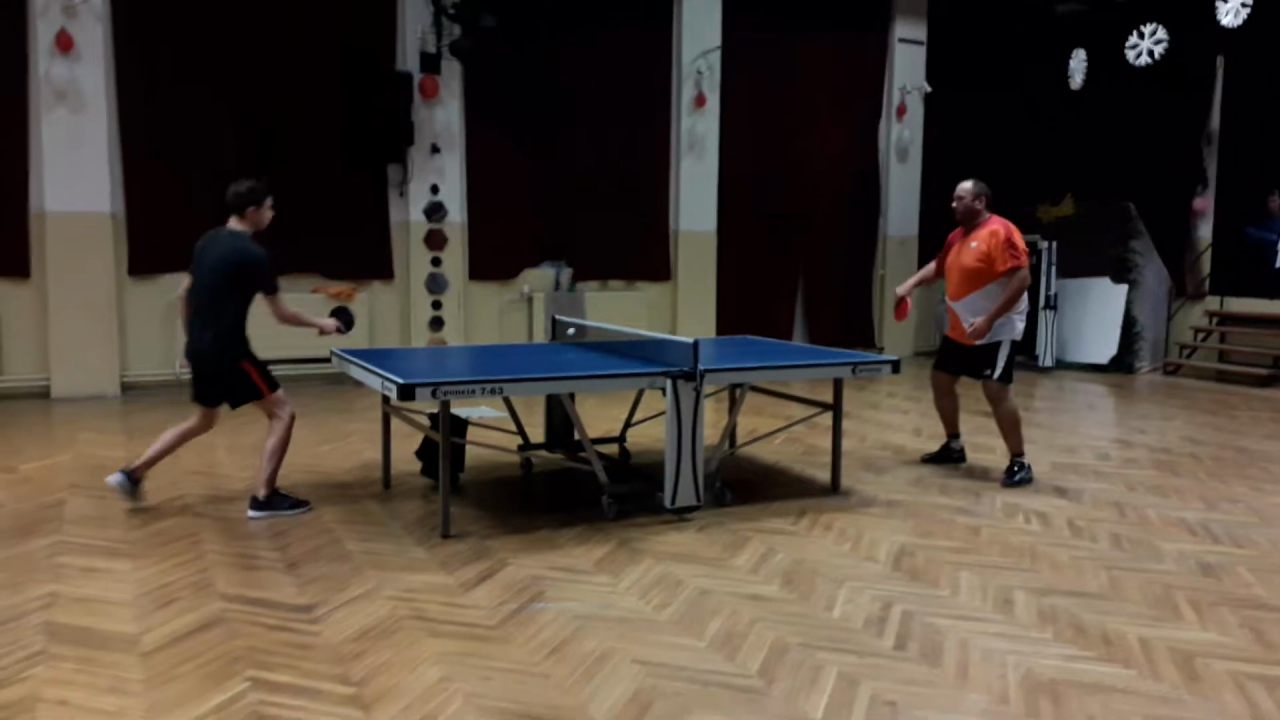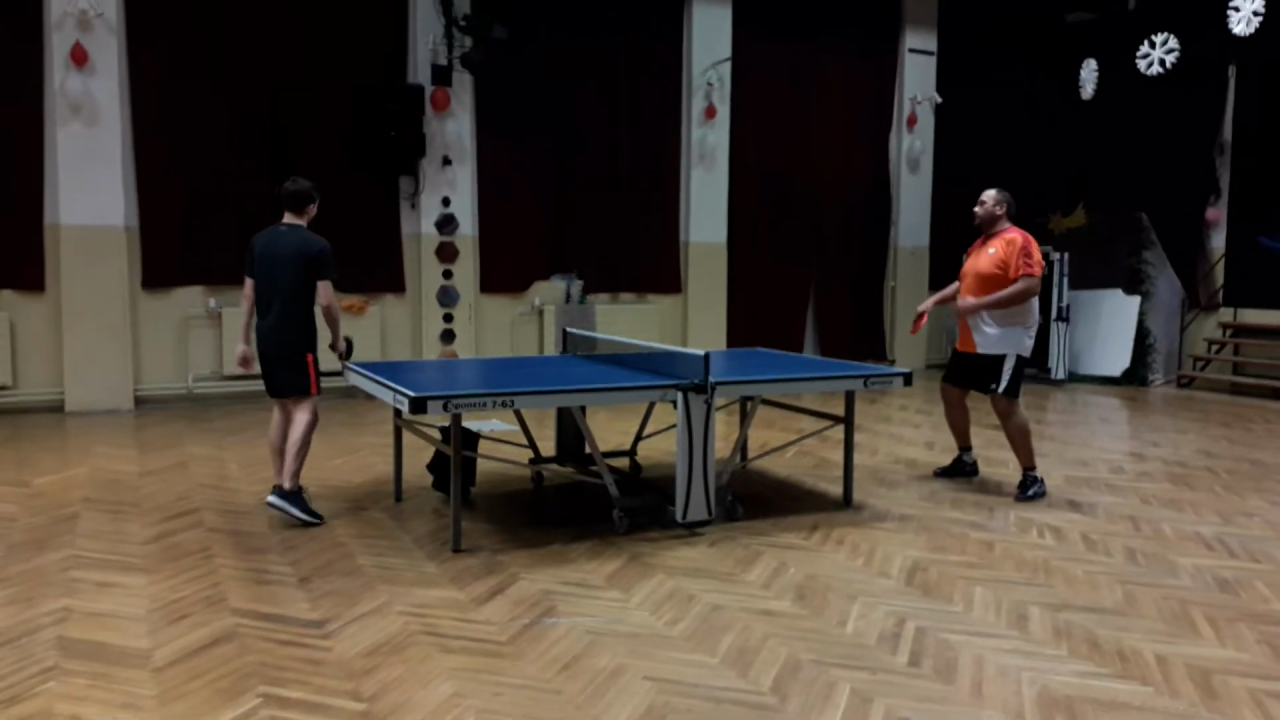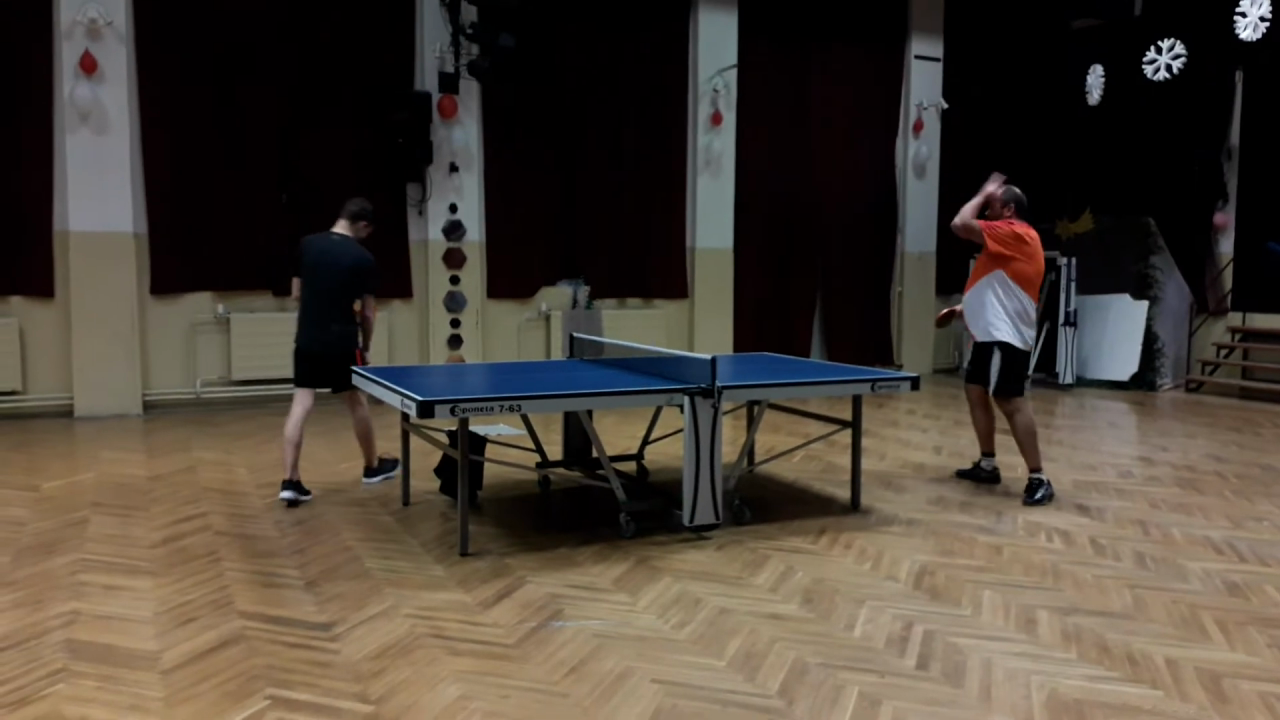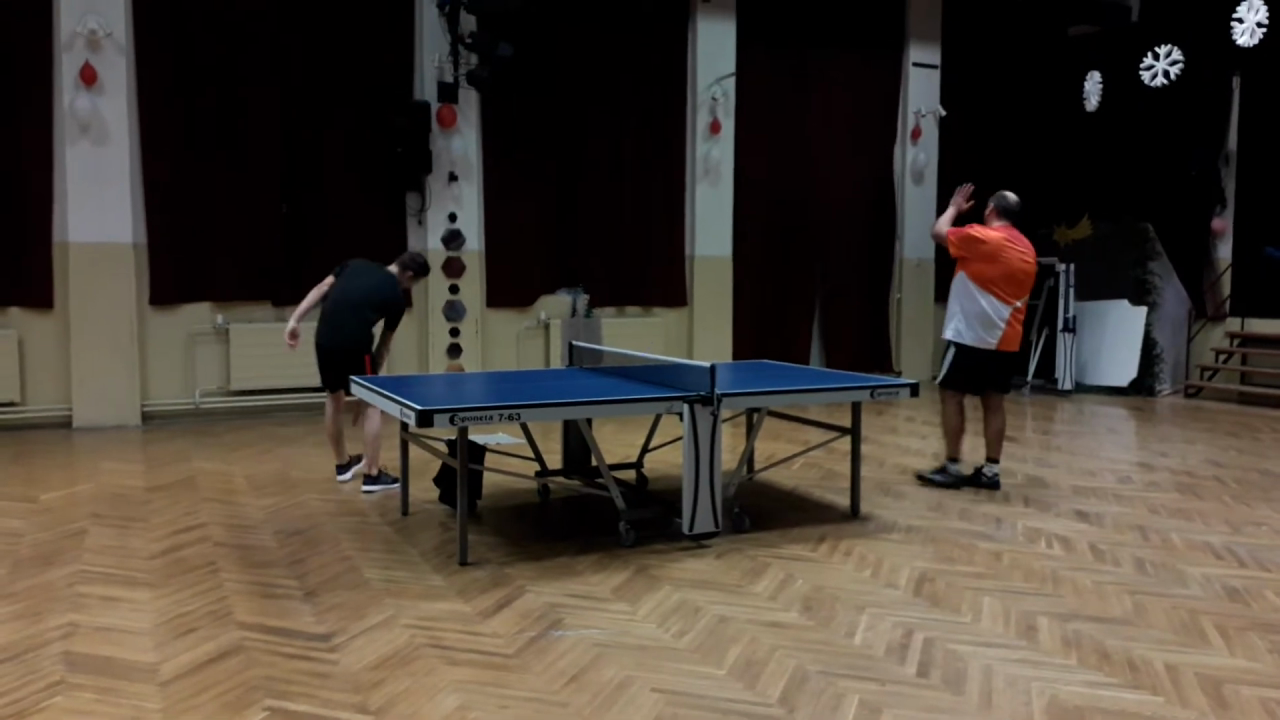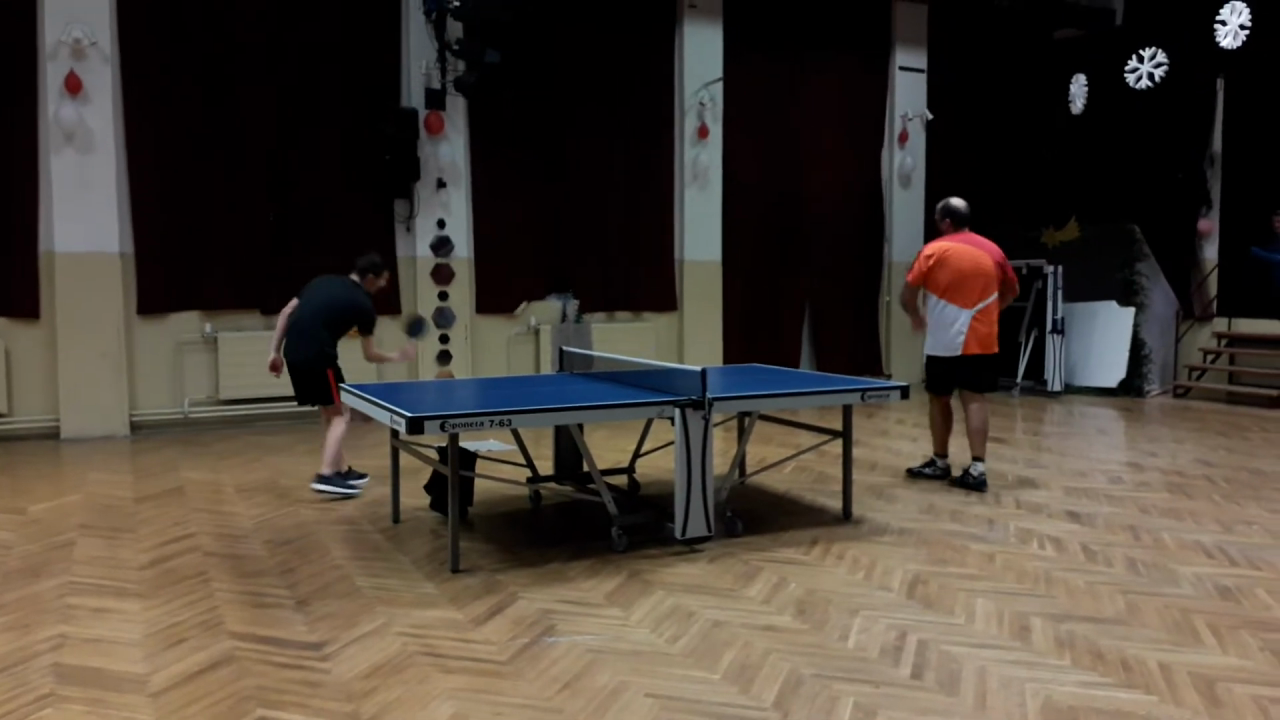
dt=0.5s
person 1, frame 1
left shoulder: (1001, 232)
right shoulder: (958, 236)
left elbow: (1022, 279)
right elbow: (938, 266)
left wrist: (989, 319)
right wrist: (911, 284)
left hip: (997, 330)
right hip: (961, 330)
left knee: (995, 391)
right knee: (940, 380)
left ankle: (1020, 463)
right ankle: (954, 446)
person 1, frame 2
left shoulder: (1019, 242)
right shoulder: (980, 244)
left elbow: (1029, 287)
right elbow: (969, 284)
left wrist: (981, 304)
right wrist: (934, 300)
left hip: (1006, 343)
right hip: (971, 342)
left knee: (1004, 404)
right knee: (950, 392)
left ankle: (1032, 477)
right ankle: (966, 460)
person 1, frame 3
left shoulder: (1014, 233)
right shoulder: (1011, 239)
left elbow: (960, 225)
left wrist: (982, 195)
right wrist: (963, 308)
left hip: (1004, 335)
right hip: (991, 334)
left knee: (1011, 403)
right knee: (976, 393)
left ankle: (1038, 479)
right ankle: (987, 464)
person 1, frame 4
left shoulder: (980, 238)
right shoulder: (1025, 248)
left elbow: (938, 233)
left wrist: (954, 206)
left hip: (971, 336)
right hip: (1006, 339)
left knee: (951, 395)
right knee: (993, 401)
left ankle: (952, 467)
right ankle: (990, 470)
person 1, frame 5
left shoulder: (933, 251)
right shoulder: (992, 251)
left elbow: (907, 296)
right elbow: (1012, 291)
left wrist: (917, 317)
left hip: (945, 342)
right hip: (982, 342)
left knee: (939, 400)
right knee: (975, 402)
left ankle: (940, 463)
right ankle: (977, 469)
person 2, frame 1
left shoulder: (206, 242)
right shoulder: (253, 254)
left elbow: (185, 294)
right elbow: (281, 314)
right wrist: (320, 324)
left hip: (199, 350)
right hip: (227, 351)
left knee: (202, 421)
right knee: (282, 414)
left ankle: (133, 472)
right ankle: (263, 497)
person 2, frame 2
left shoulder: (259, 241)
right shoulder: (317, 246)
left elbow: (248, 295)
right elbow: (326, 302)
left wrist: (244, 341)
right wrist: (337, 337)
left hip: (267, 341)
right hip: (299, 342)
left knee: (281, 410)
right knee: (305, 414)
left ankle: (283, 484)
right ankle: (286, 488)
person 2, frame 3
left shoulder: (307, 245)
right shoulder: (363, 258)
left elbow: (297, 293)
right elbow: (367, 313)
right wrist: (365, 347)
left hip: (308, 340)
right hip: (343, 341)
left knee: (301, 407)
right knee: (356, 403)
left ankle: (290, 480)
right ankle: (373, 466)
person 2, frame 4
left shoulder: (356, 265)
right shoulder: (395, 296)
left elbow: (321, 289)
right elbow: (384, 344)
left wrist: (295, 321)
right wrist: (375, 371)
left hip: (325, 340)
right hip: (355, 345)
left knee: (334, 402)
left ankle: (342, 465)
right ankle: (373, 474)
person 2, frame 5
left shoulder: (322, 281)
right shoulder: (362, 305)
left elbow: (287, 312)
right elbow: (370, 355)
left wrist: (276, 352)
right wrist: (398, 356)
left hip: (294, 354)
right hip: (318, 358)
left knee: (328, 412)
right knee: (340, 414)
left ankle: (340, 471)
right ankle: (327, 475)
